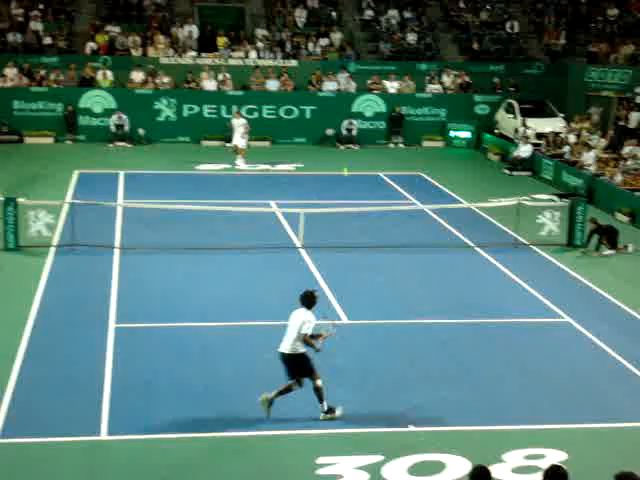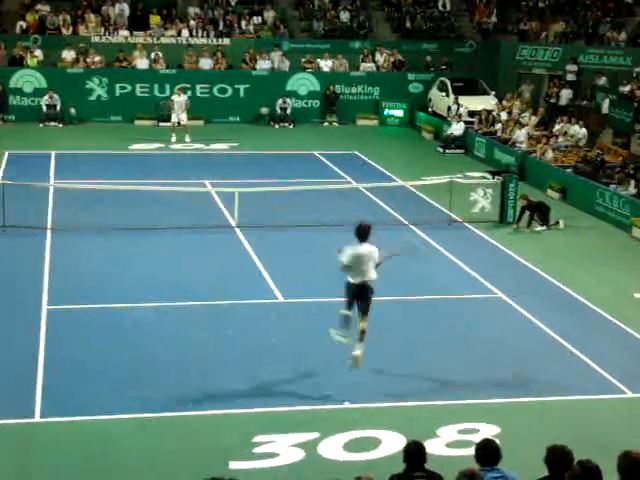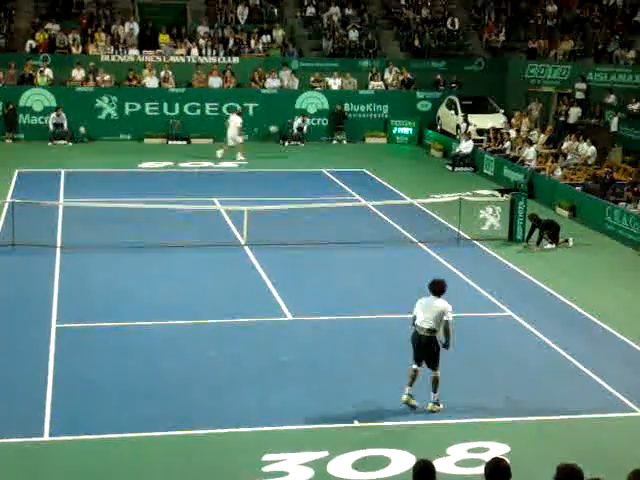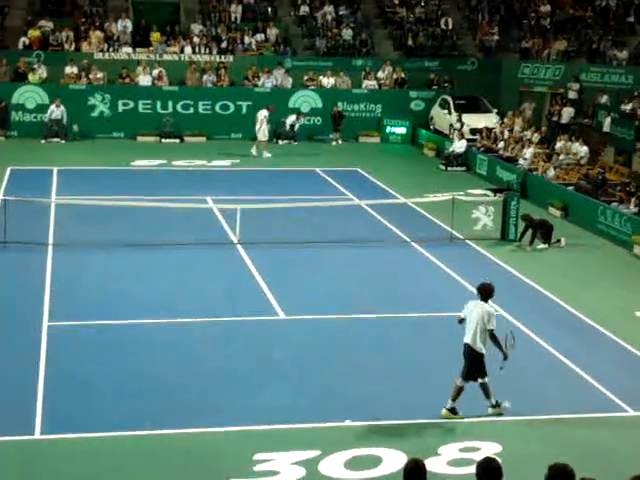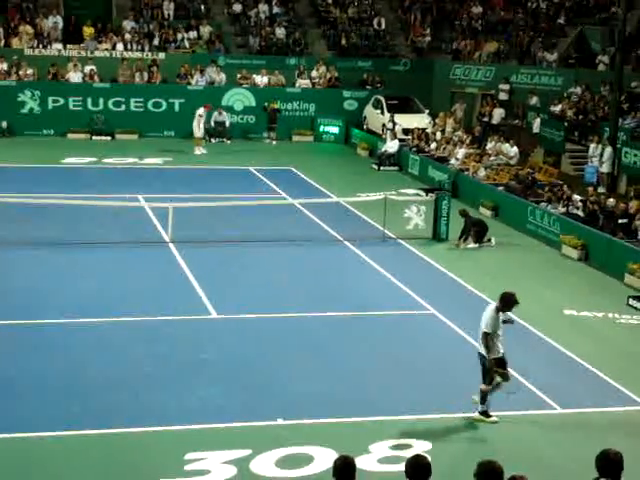
dt=1s
person 1, frame 1
left shoulder: (296, 313)
right shoulder: (310, 318)
right elbow: (304, 339)
left wrist: (314, 336)
right wrist: (315, 346)
left hip: (284, 351)
right hip: (295, 352)
left knee: (297, 383)
right knee: (315, 378)
left ankle: (270, 397)
right ankle: (325, 410)
person 1, frame 2
left shoulder: (350, 250)
right shoulder: (373, 249)
left elbow: (344, 268)
right elbow: (376, 264)
left hip: (352, 284)
right hip: (366, 286)
left knee: (347, 309)
right knee: (363, 318)
left ankle: (341, 333)
right ankle: (358, 350)
person 1, frame 3
left shoulder: (421, 301)
right shoulder: (446, 306)
left elbow: (413, 320)
right elbow: (446, 326)
right wrist: (447, 342)
left hip: (416, 335)
right hip: (430, 339)
left knee: (416, 365)
right knee: (435, 370)
left ankle: (408, 394)
right ankle: (434, 403)
person 1, frame 4
left shoulder: (470, 304)
right shoulder: (489, 311)
left elbow: (460, 320)
right elbow: (491, 334)
right wrist: (503, 350)
left hip: (467, 344)
right hip: (476, 348)
left knee: (482, 376)
right knee: (464, 379)
left ankle: (493, 405)
right ankle: (449, 408)
person 1, frame 5
left shoulder: (494, 307)
right shoulder: (491, 315)
right elbow: (484, 337)
left wrist: (506, 320)
right wrist: (490, 358)
left hip: (498, 351)
right hip: (489, 354)
left knee: (504, 377)
right knee: (488, 382)
left ankle: (481, 398)
right ankle: (482, 411)
